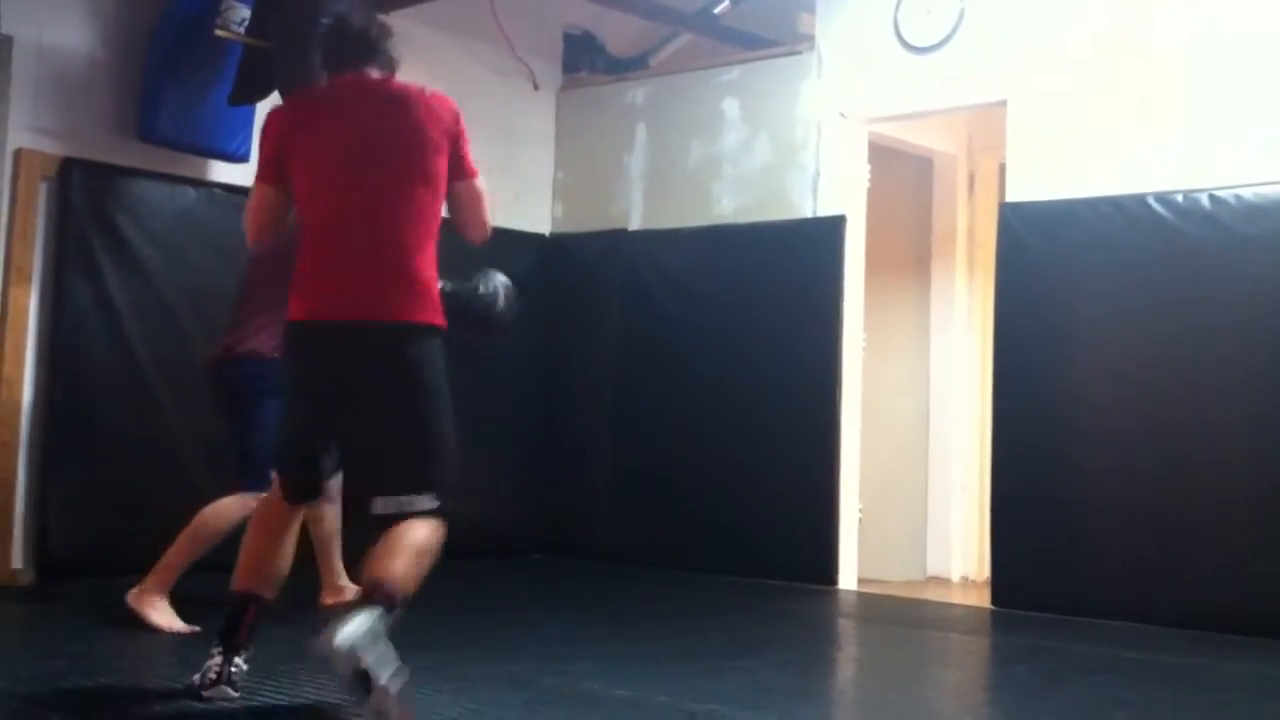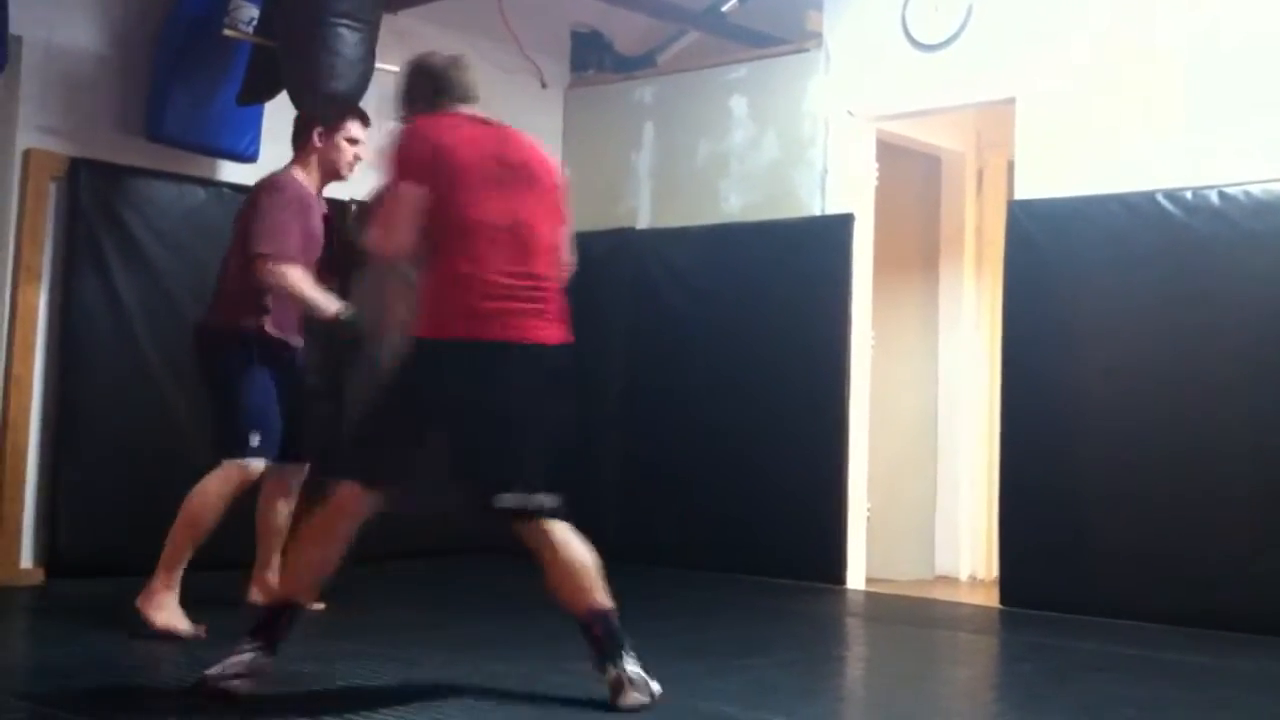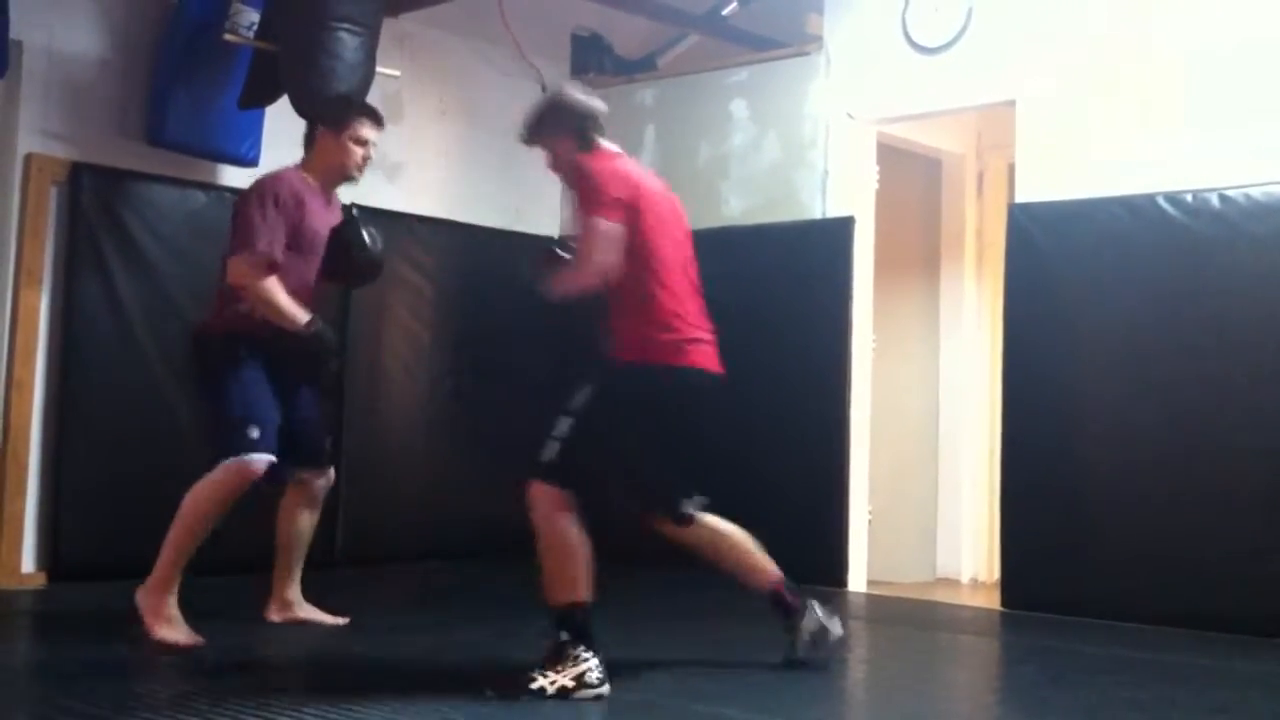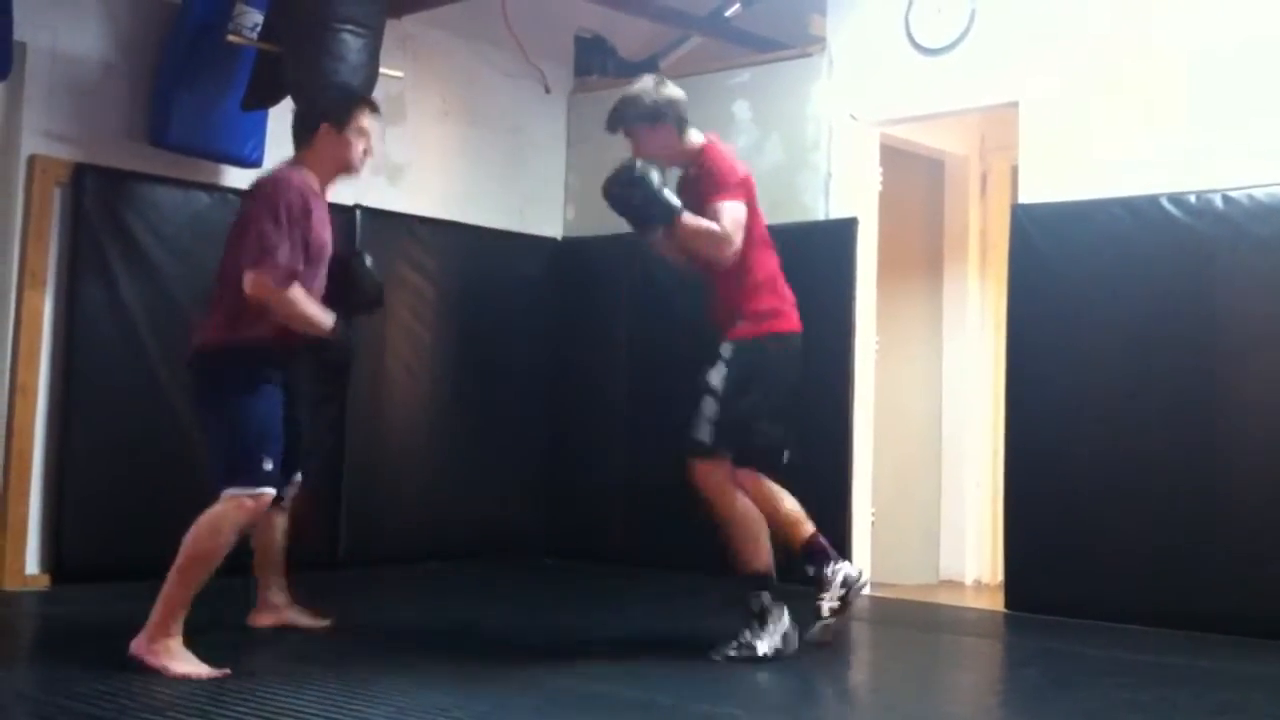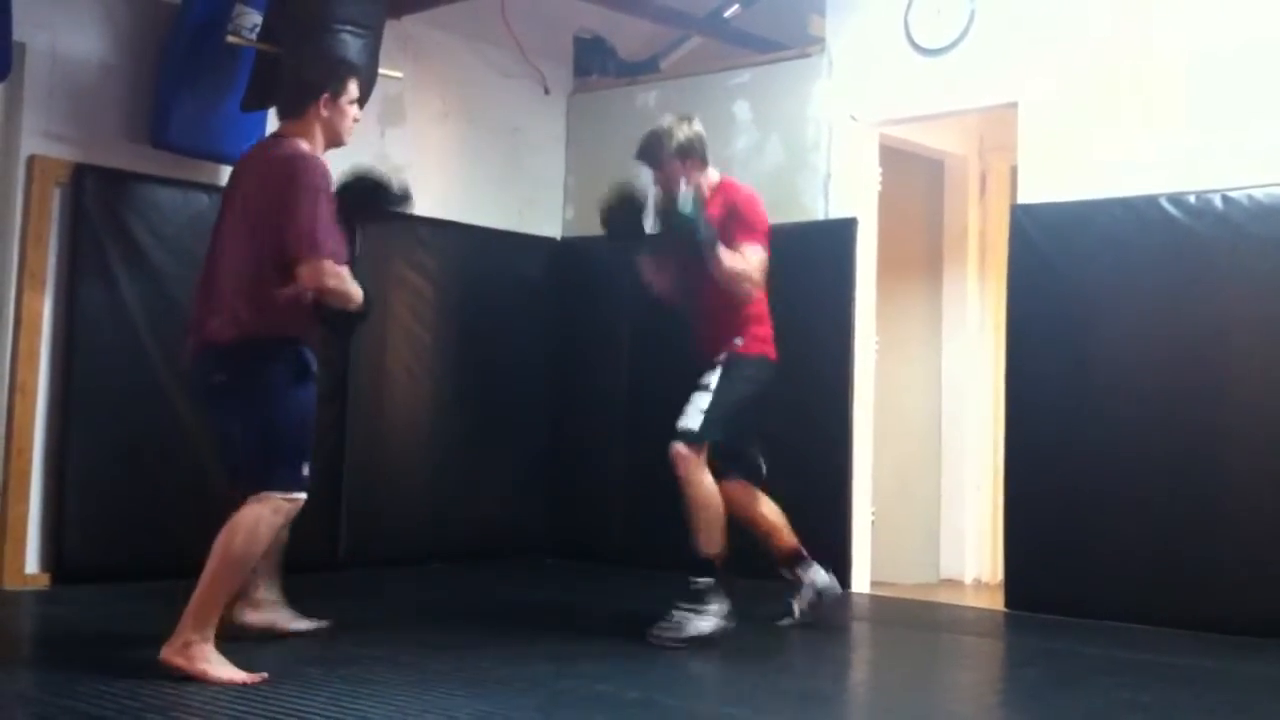
dt=0.4s
person 1, frame 1
left shoulder: (290, 118)
right shoulder: (437, 111)
left elbow: (261, 234)
right elbow: (478, 228)
left hip: (317, 327)
right hip: (407, 330)
left knee: (294, 493)
right knee: (417, 513)
left ankle: (228, 654)
right ankle: (364, 618)
person 1, frame 2
left shoulder: (425, 140)
right shoulder: (537, 154)
left elbow: (391, 241)
left wrist: (380, 215)
left hip: (457, 341)
right hip: (539, 346)
left knee: (354, 493)
right knee: (539, 517)
left ankle: (261, 646)
right ankle: (618, 659)
person 1, frame 3
left shoulder: (597, 175)
right shoulder: (649, 182)
left elbow: (599, 266)
left wrist: (551, 283)
right wrist: (576, 271)
left hip: (650, 362)
right hip: (695, 364)
left knee: (549, 494)
right knee: (675, 515)
left ankle: (577, 655)
right ankle: (804, 615)
person 1, frame 4
left shoulder: (716, 163)
right shoulder: (689, 176)
left elbow: (724, 245)
right elbow: (680, 252)
left wrist: (660, 209)
right wrist: (648, 217)
left hip: (760, 330)
right hip: (758, 333)
left knee: (711, 469)
right knee: (744, 470)
left ankle: (769, 615)
right ankle: (831, 568)
person 1, frame 5
left shoulder: (739, 203)
right shoulder: (686, 208)
left elbow: (748, 282)
right elbow: (667, 287)
left wrist: (700, 239)
right wrist: (642, 253)
left hip: (745, 351)
right hip: (722, 354)
left knee: (689, 452)
right knee: (737, 482)
left ankle: (707, 596)
right ankle: (809, 577)
person 2, frame 1
left shoulder: (285, 233)
left hip: (269, 373)
right hip: (260, 373)
left knee: (323, 479)
right knee: (257, 492)
left ankle: (336, 583)
right ankle: (150, 591)
person 2, frame 2
left shoulder: (311, 199)
right shoulder: (283, 190)
right elbow: (276, 269)
right wrist: (338, 311)
left hip: (276, 347)
right hip: (241, 344)
left knee: (290, 466)
right knee: (245, 464)
left ankle: (265, 580)
right ankle: (161, 592)
person 2, frame 3
left shoulder: (332, 206)
right shoulder: (279, 190)
right elbow: (246, 273)
right wrist: (307, 328)
left hip: (284, 353)
right hip: (237, 346)
left knee: (314, 474)
right knee: (247, 462)
left ankle: (286, 598)
right ankle: (159, 594)
person 2, frame 4
left shoulder: (308, 195)
right shoulder: (287, 190)
right elbow: (265, 286)
left wrist: (332, 314)
right wrist: (332, 327)
left hip: (253, 360)
right hip: (238, 360)
left knee: (284, 484)
right knee: (252, 494)
left ankle: (271, 599)
right ankle: (159, 633)
person 2, frame 5
left shoulder: (263, 157)
right shoulder: (305, 168)
right elbow: (321, 273)
left wrist: (347, 208)
right wrist: (357, 301)
left hip: (225, 342)
right hip: (268, 348)
left knee: (271, 487)
right knee: (279, 495)
left ankle: (259, 598)
right ankle: (191, 640)
